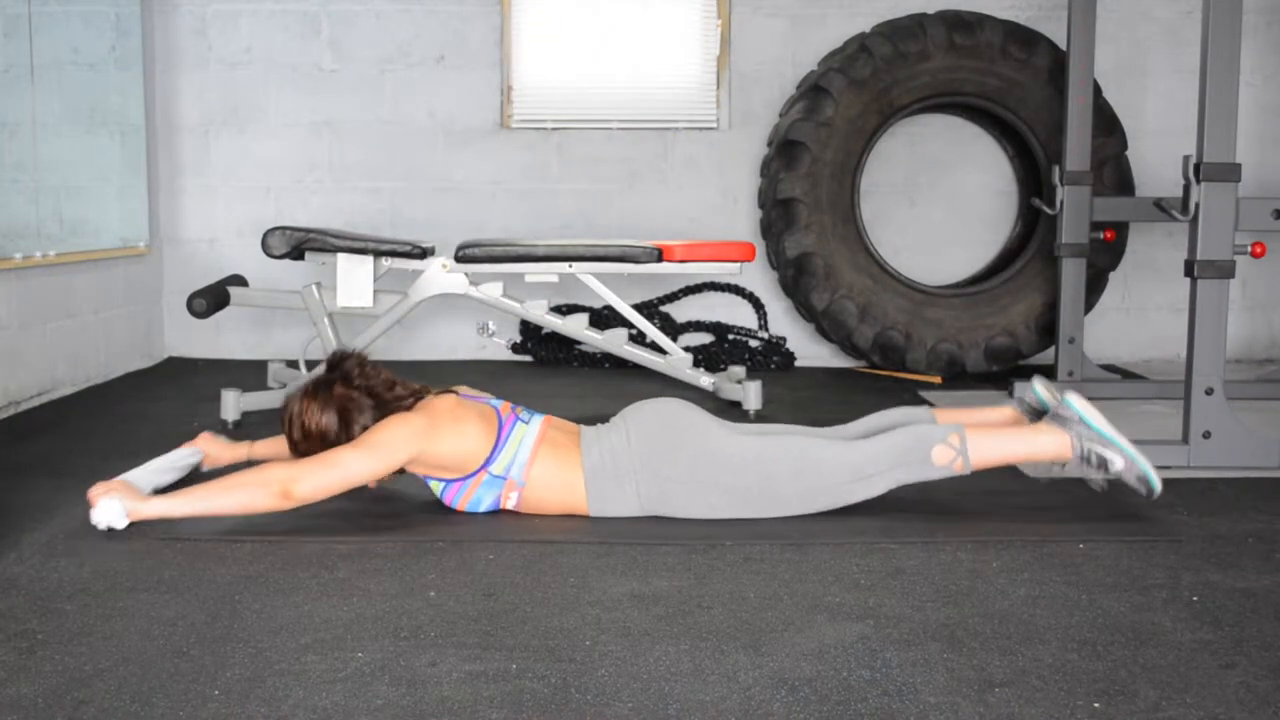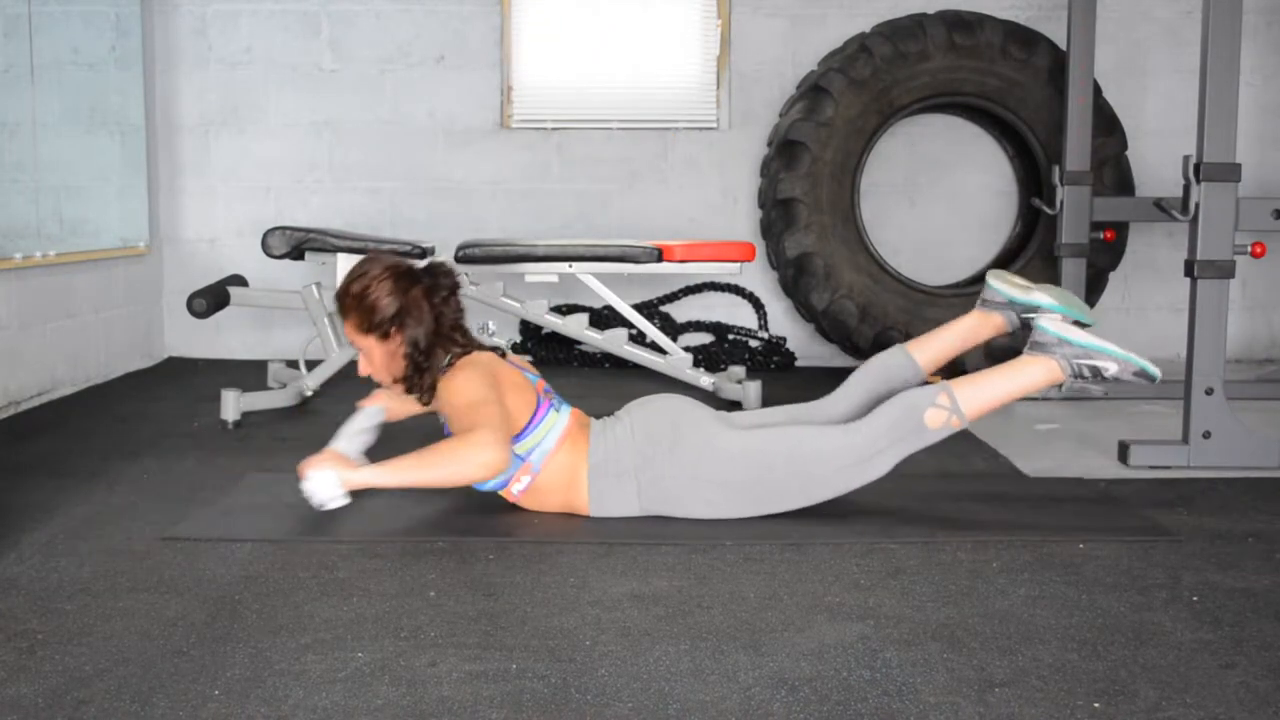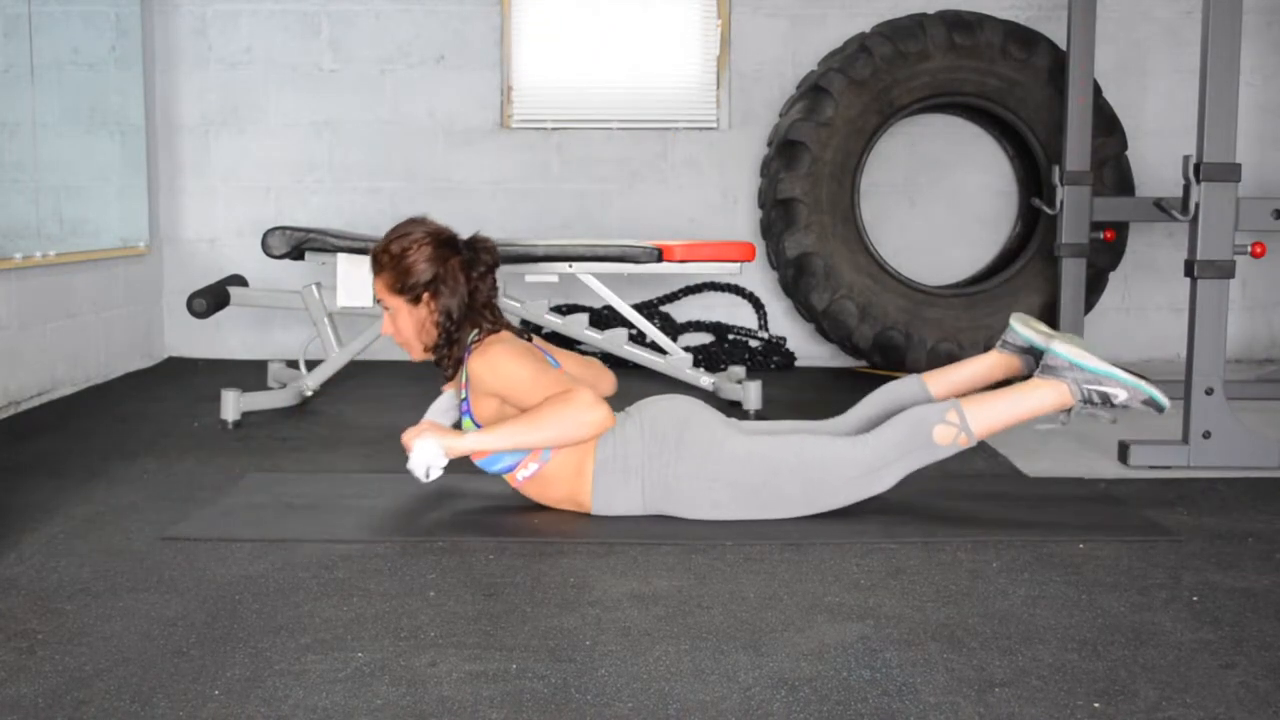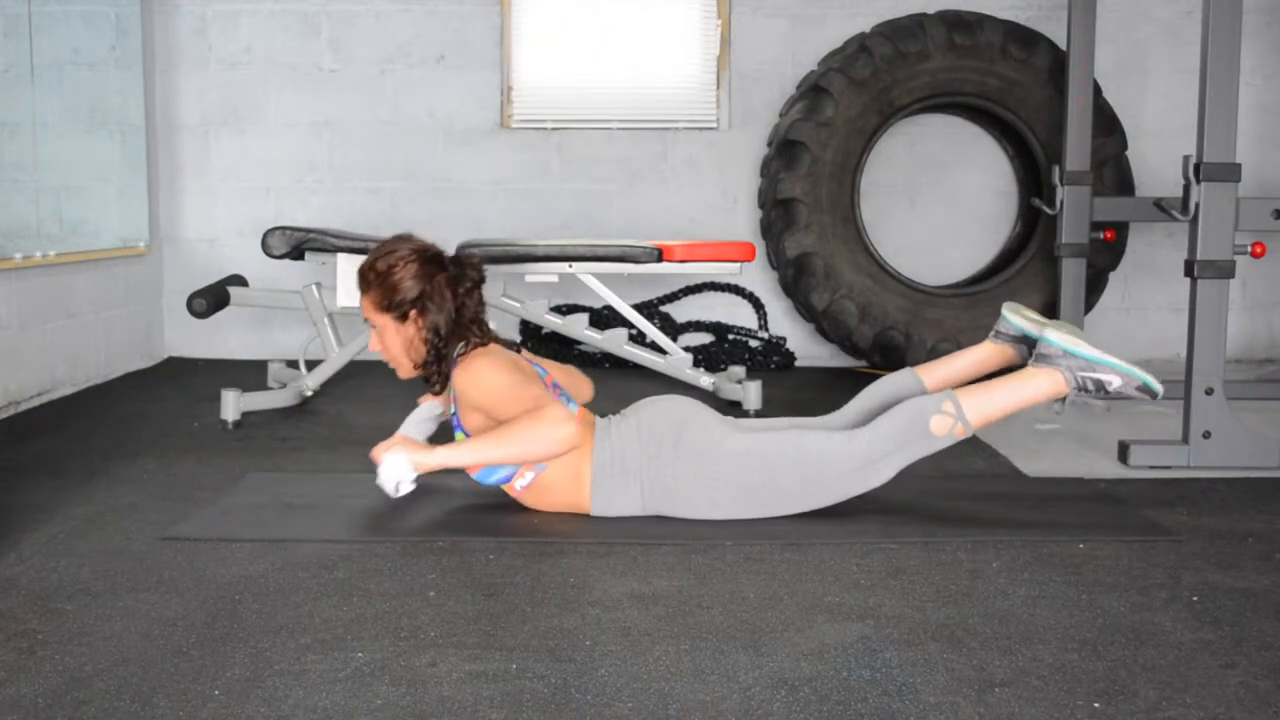
dt=0.4s
person 1, frame 1
left shoulder: (409, 431)
right shoulder: (415, 405)
left elbow: (292, 488)
right elbow: (330, 441)
left wrist: (152, 504)
right wrist: (234, 446)
left hip: (659, 466)
right hip: (657, 441)
left knee: (868, 468)
right knee: (848, 444)
left ankle: (1065, 441)
right ankle: (1029, 408)
person 1, frame 2
left shoulder: (458, 383)
right shoulder: (463, 357)
left elbow: (487, 453)
left wrist: (362, 474)
right wrist: (408, 403)
left hip: (667, 469)
right hip: (657, 437)
left knee: (868, 447)
right knee: (837, 415)
left ankle: (1054, 363)
right ankle: (998, 313)
person 1, frame 3
left shoulder: (489, 360)
right shoulder: (492, 342)
left elbow: (591, 411)
left wrist: (460, 438)
left hip: (674, 471)
right hip: (664, 438)
left knee: (876, 463)
right knee: (850, 436)
left ankle: (1067, 388)
right ankle: (1015, 355)
person 1, frame 4
left shoulder: (473, 373)
right shoulder: (479, 354)
left elbow: (560, 428)
left wrist: (434, 455)
left hip: (673, 468)
right hip: (663, 436)
left knee: (876, 453)
right knee: (849, 430)
left ankle: (1063, 377)
right ankle: (1008, 344)
